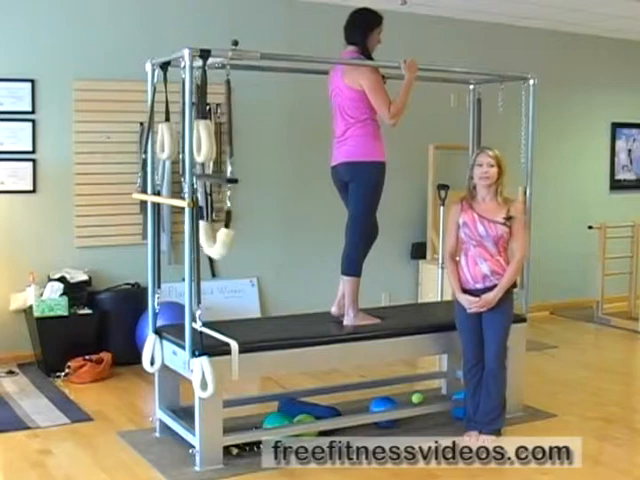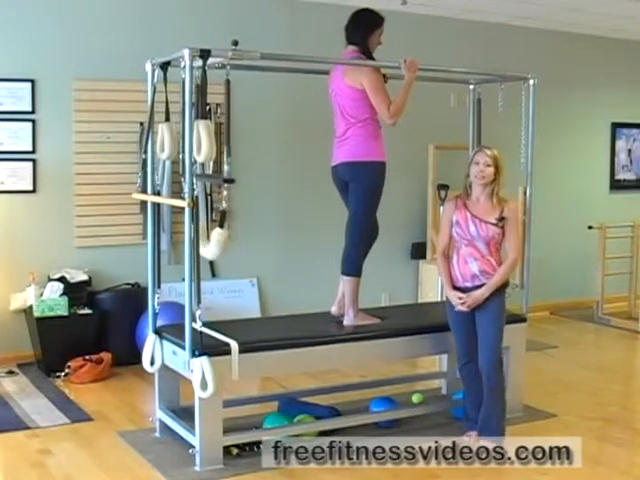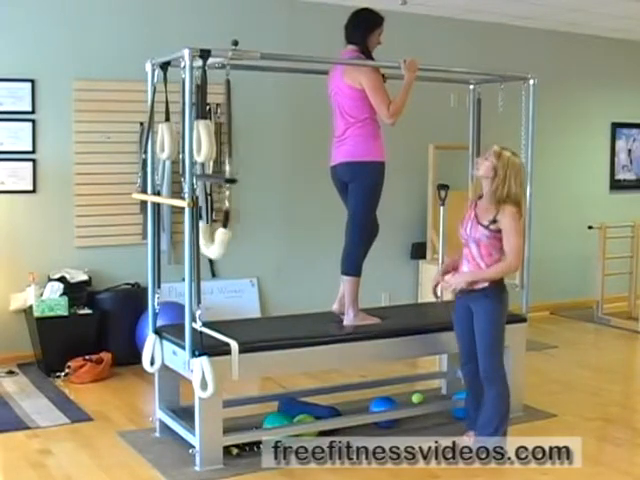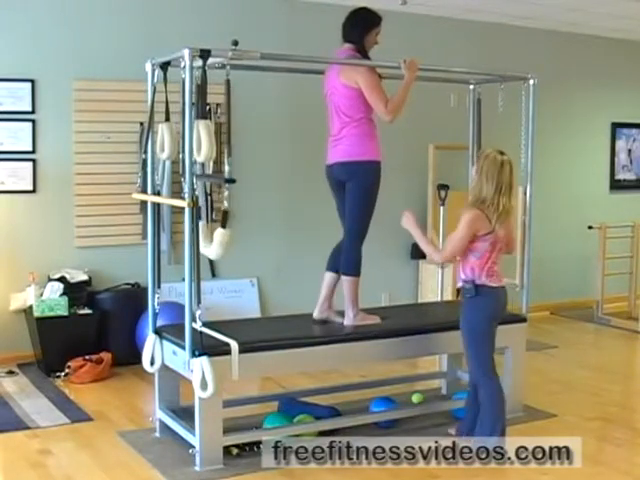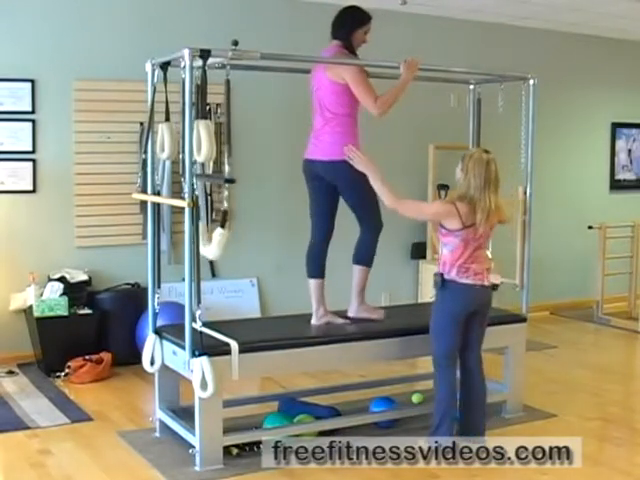
dt=0.7s
person 1, frame 1
left shoulder: (336, 70)
right shoulder: (364, 69)
right elbow: (390, 116)
left wrist: (378, 83)
right wrist: (408, 80)
left hip: (341, 163)
right hip: (364, 161)
left knee: (364, 231)
right knee: (359, 233)
left ankle: (341, 303)
right ankle: (352, 312)
person 1, frame 2
left shoulder: (337, 70)
right shoulder: (364, 69)
right elbow: (390, 115)
left wrist: (378, 82)
right wrist: (409, 79)
left hip: (341, 162)
right hip: (364, 161)
left knee: (365, 230)
right knee: (358, 233)
left ankle: (341, 303)
right ankle: (351, 312)
person 1, frame 3
left shoulder: (336, 69)
right shoulder: (363, 68)
right elbow: (389, 115)
left wrist: (378, 81)
right wrist: (408, 80)
left hip: (340, 162)
right hip: (364, 161)
left knee: (365, 229)
right knee: (358, 233)
left ankle: (343, 300)
right ankle: (352, 312)
person 1, frame 4
left shoulder: (333, 67)
right shoulder: (360, 66)
right elbow: (388, 113)
right wrist: (408, 78)
left hip: (336, 162)
right hip: (360, 160)
left knee: (351, 232)
right knee: (354, 235)
left ankle: (324, 304)
right ankle: (352, 312)
person 1, frame 5
left shoulder: (320, 64)
right shoulder: (346, 63)
right elbow: (377, 107)
right wrist: (406, 77)
left hip: (314, 160)
right hip: (340, 159)
left knee: (320, 234)
right knee: (371, 225)
left ankle: (319, 310)
right ankle: (357, 303)
person 2, frame 1
left shoulder: (512, 209)
right shoulder: (459, 208)
left elbow: (519, 256)
right elbow: (449, 255)
left wrist: (496, 294)
right wrist: (459, 293)
left hip: (498, 294)
right hip: (466, 295)
left knee: (494, 361)
right knee: (472, 360)
left ankle: (490, 425)
right ankle: (473, 422)
person 2, frame 2
left shoulder: (507, 209)
right shoulder: (453, 206)
left elbow: (513, 257)
right elbow: (441, 252)
left wrist: (483, 292)
right wrist: (449, 290)
left hip: (490, 294)
right hip: (458, 293)
left knee: (489, 362)
right knee: (467, 361)
left ankle: (491, 432)
right ankle: (474, 423)
person 2, frame 3
left shoulder: (507, 212)
right shoulder: (474, 205)
left elbow: (512, 262)
left wrist: (467, 277)
right wrist: (446, 269)
left hip: (489, 297)
right hip: (464, 295)
left knee: (490, 368)
right knee: (469, 364)
left ankle: (491, 437)
right ankle: (477, 425)
person 2, frame 4
left shoulder: (474, 215)
right shoulder: (502, 213)
left elbow: (441, 257)
right elbow: (509, 248)
left wrist: (414, 228)
left hip: (479, 296)
right hip: (492, 293)
left knee: (483, 370)
right knee: (478, 365)
left ankle: (491, 441)
right ankle: (471, 427)
person 2, frame 5
left shoulder: (448, 210)
right shoulder: (492, 211)
left elbow: (394, 204)
right elbow: (505, 216)
left wrist: (370, 171)
right wrist: (493, 198)
left hip: (454, 292)
right hip: (482, 292)
left knee: (445, 366)
right knee: (472, 363)
left ankle: (443, 438)
right ankle: (472, 433)
